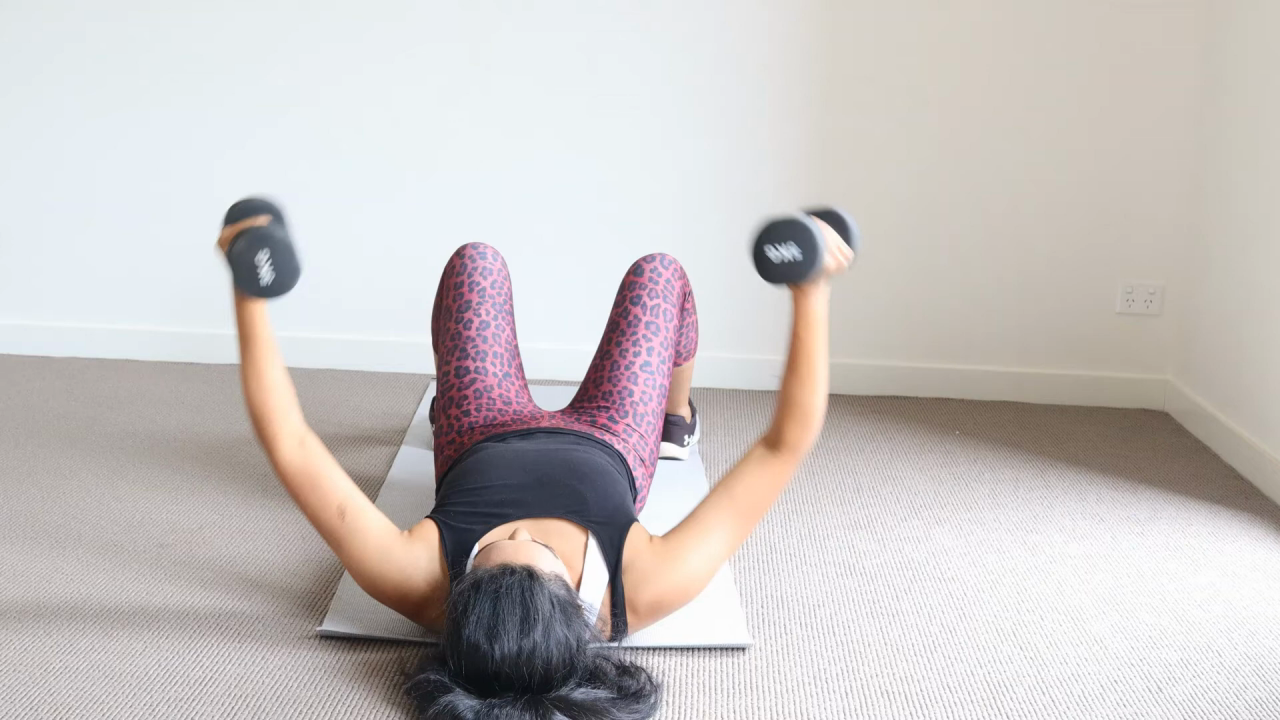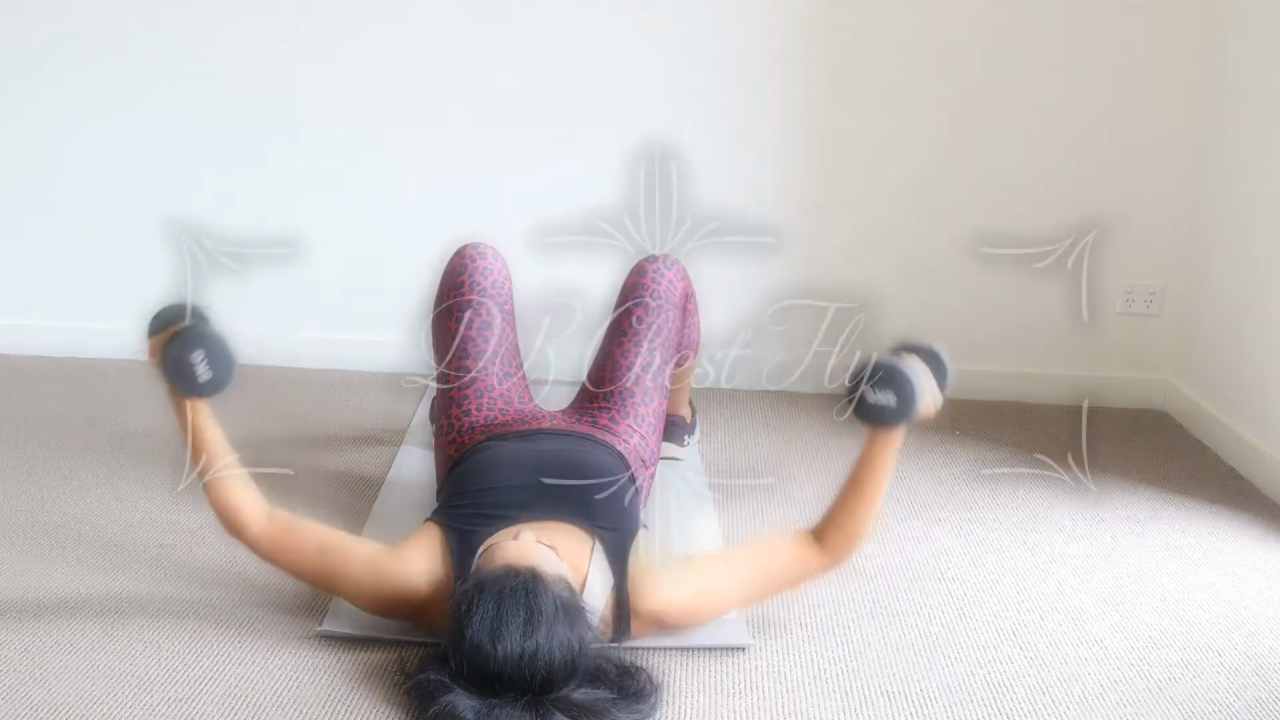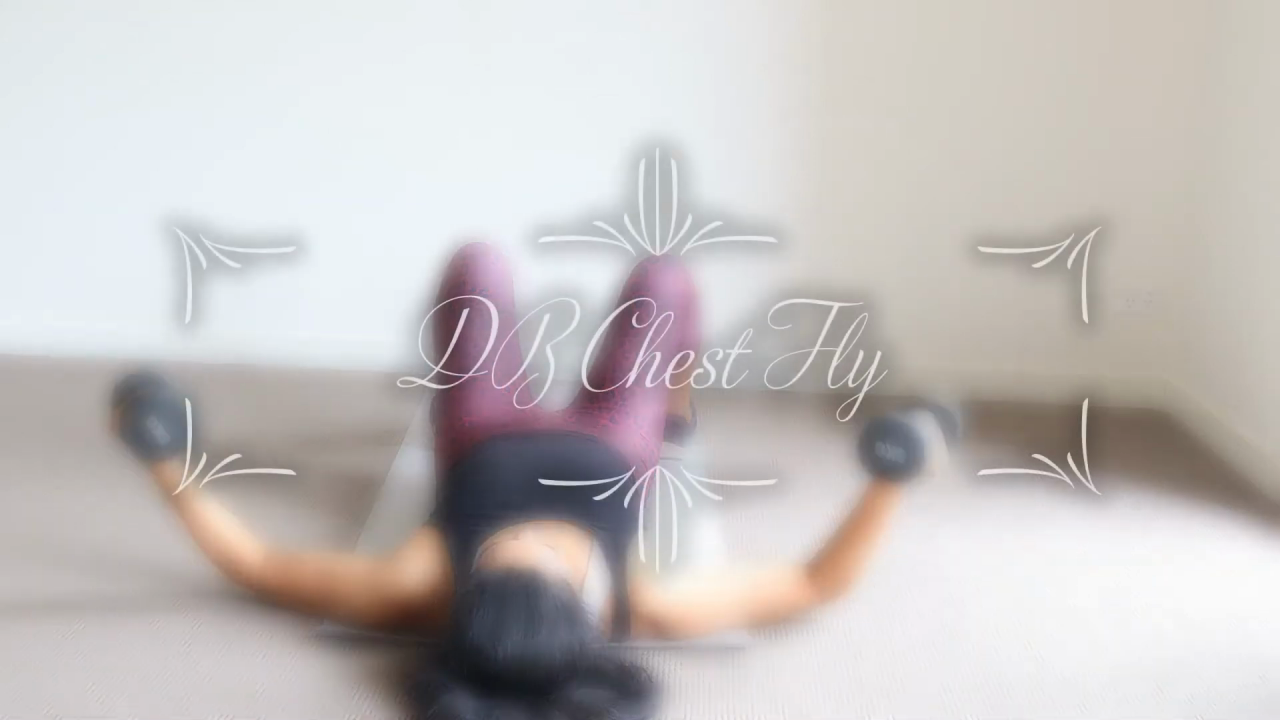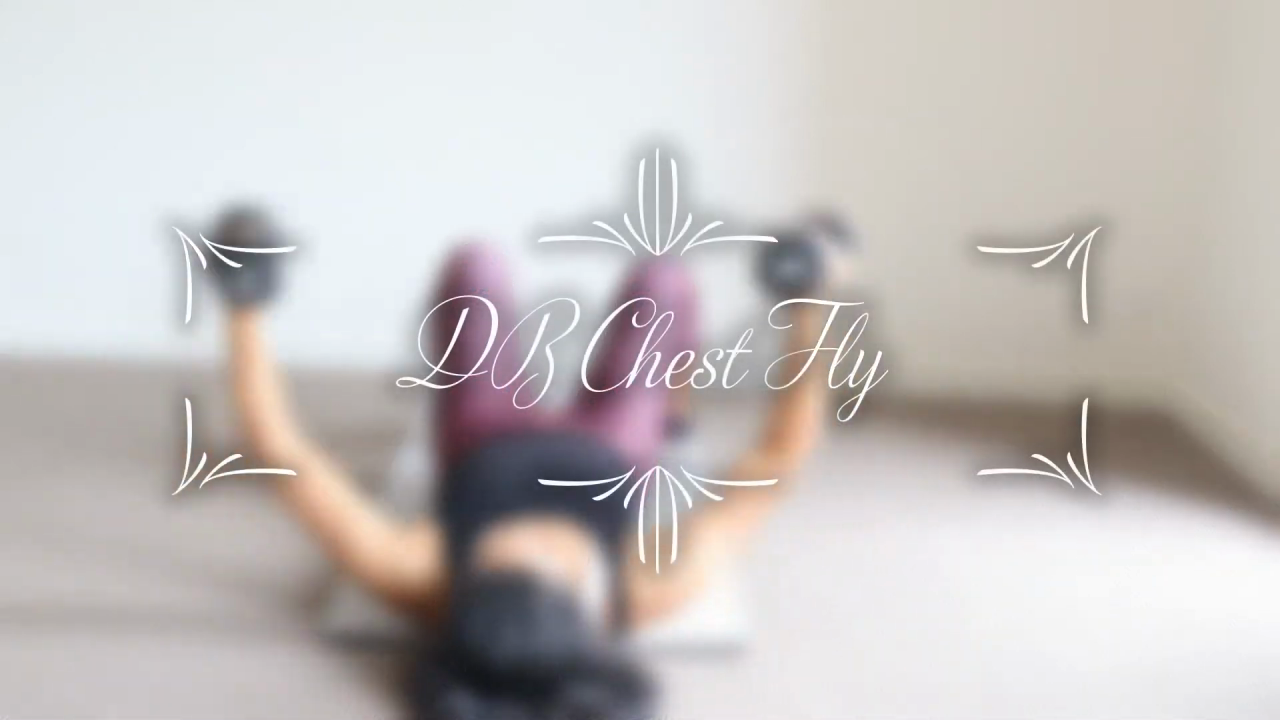
dt=0.4s
person 1, frame 1
left shoulder: (421, 582)
right shoulder: (640, 589)
left elbow: (289, 447)
right elbow: (786, 445)
left wrist: (250, 296)
right wrist: (810, 294)
left hip: (481, 449)
right hip: (605, 455)
left knee: (477, 261)
right knee: (658, 273)
right ankle: (674, 425)
person 1, frame 2
left shoulder: (423, 587)
right shoulder: (642, 602)
left elbow: (260, 523)
right elbow: (824, 547)
left wrist: (190, 400)
right wrist: (888, 428)
left hip: (484, 450)
right hip: (605, 455)
left knee: (477, 259)
right knee: (660, 274)
right ankle: (676, 424)
person 1, frame 3
left shoulder: (421, 591)
right shoulder: (641, 605)
left elbow: (249, 558)
right elbow: (821, 581)
left wrist: (169, 472)
right wrist: (888, 480)
left hip: (484, 448)
right hip: (605, 452)
left knee: (478, 260)
right knee: (663, 278)
right ankle: (671, 420)
person 1, frame 4
left shoulder: (419, 584)
right shoulder: (646, 594)
left elbow: (287, 457)
right elbow: (776, 462)
left wrist: (242, 307)
right wrist: (808, 314)
left hip: (487, 450)
right hip: (605, 455)
left knee: (476, 262)
right knee: (661, 279)
right ankle: (666, 415)
